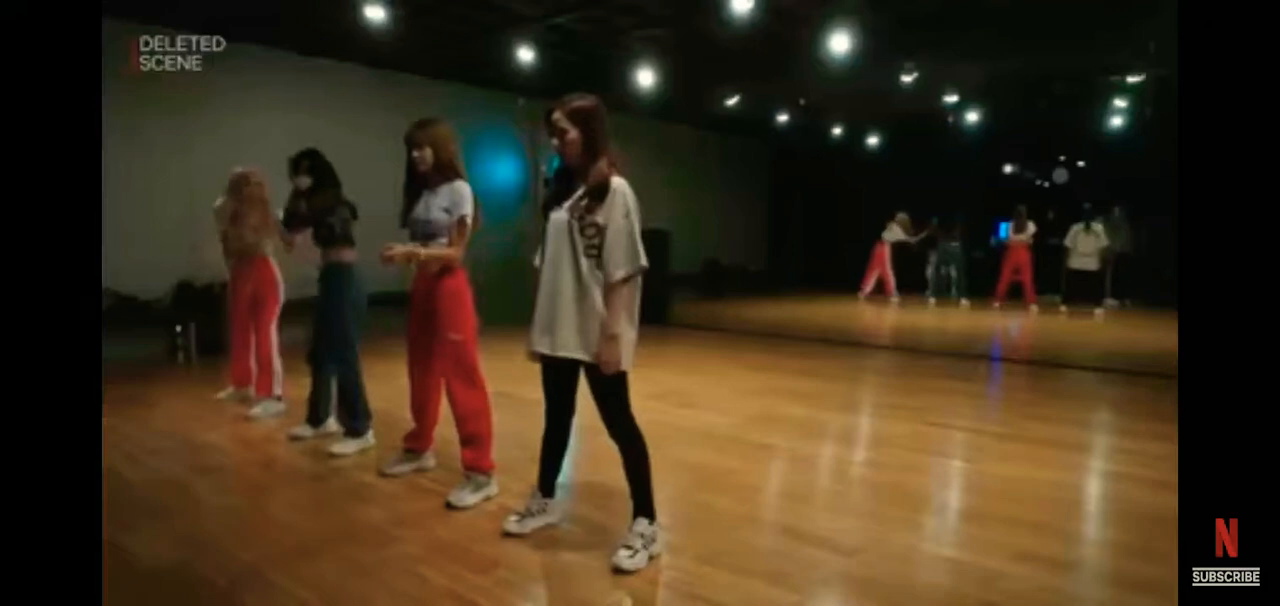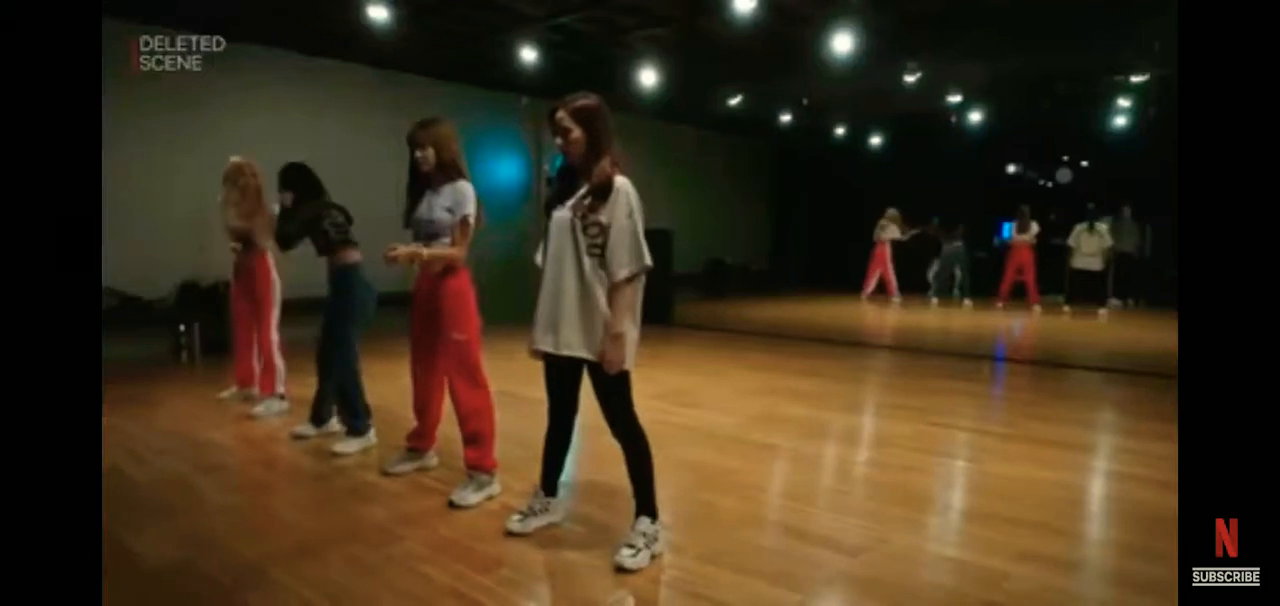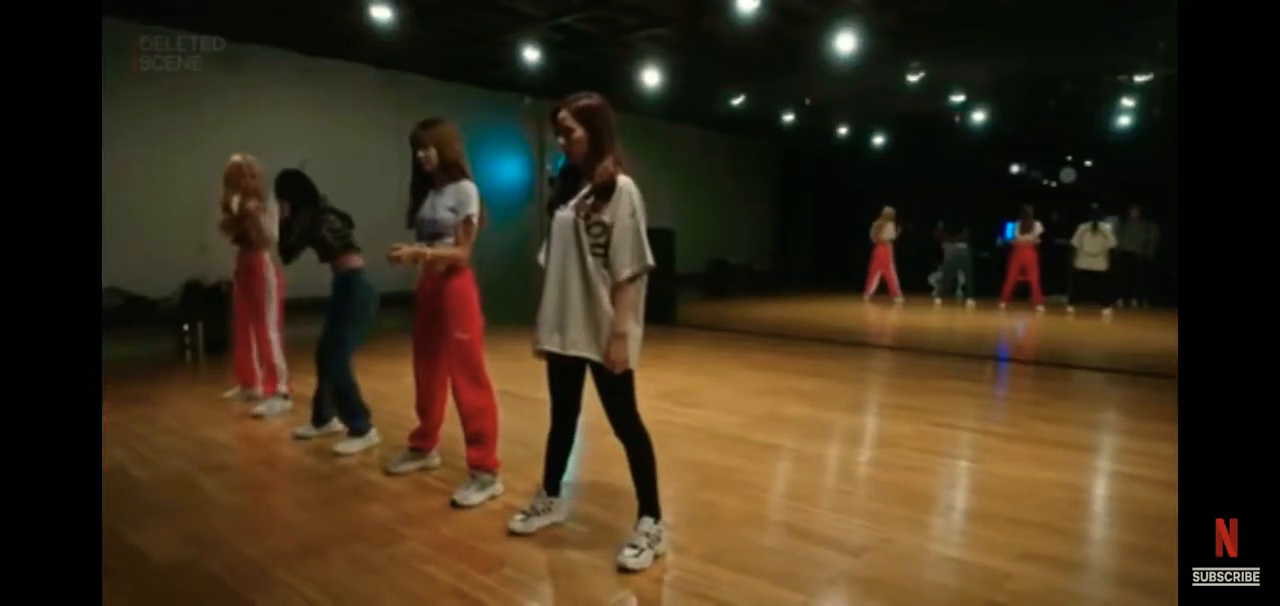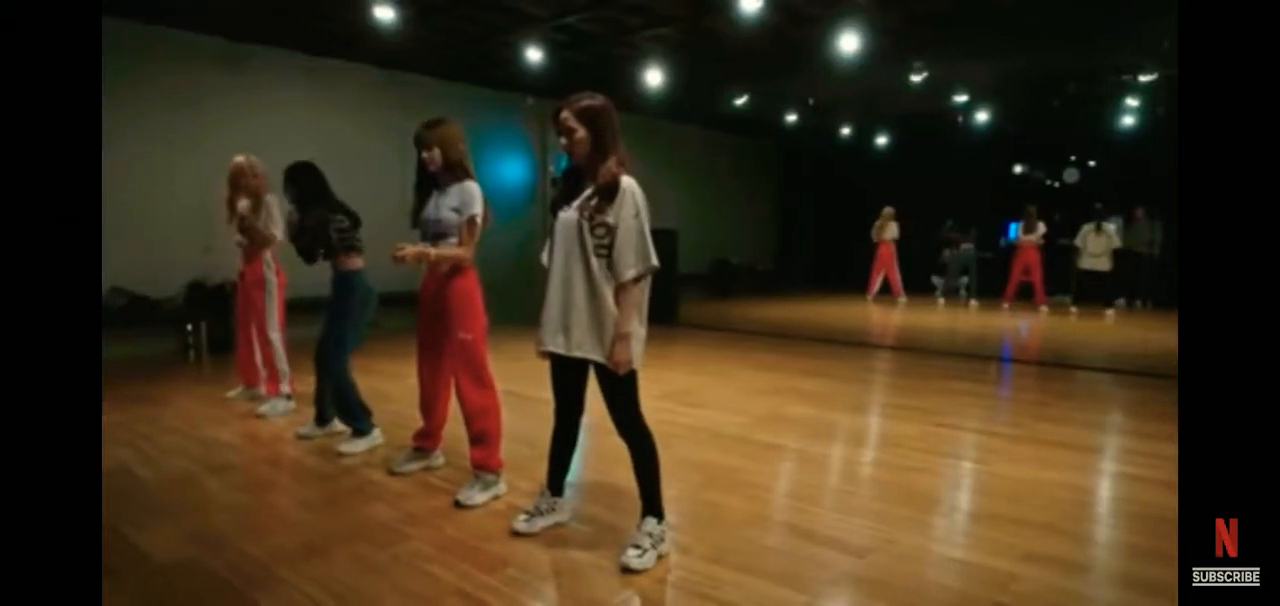
dt=0.2s
person 1, frame 1
left shoulder: (614, 190)
right shoulder: (563, 191)
left elbow: (623, 272)
right elbow: (549, 266)
left wrist: (612, 335)
right wrist: (539, 326)
left hip: (596, 334)
right hip: (558, 330)
left knee: (618, 423)
right knee: (556, 416)
left ankle: (645, 524)
right ankle: (545, 500)
person 1, frame 2
left shoulder: (617, 190)
right shoulder: (565, 191)
left elbow: (627, 272)
right elbow: (551, 265)
left wrist: (616, 334)
right wrist: (541, 325)
left hip: (599, 333)
right hip: (561, 330)
left knee: (621, 422)
right knee: (559, 415)
left ankle: (648, 523)
right ankle: (548, 499)
person 1, frame 3
left shoulder: (620, 189)
right shoulder: (568, 189)
left elbow: (629, 272)
right elbow: (554, 264)
left wrist: (620, 334)
right wrist: (543, 324)
left hip: (603, 332)
right hip: (564, 329)
left knee: (624, 422)
right knee: (562, 415)
left ankle: (651, 522)
right ankle: (551, 498)
person 1, frame 4
left shoulder: (624, 190)
right shoulder: (570, 190)
left elbow: (633, 272)
right elbow: (556, 265)
left wrist: (623, 334)
right wrist: (546, 324)
left hip: (606, 333)
right hip: (567, 330)
left knee: (628, 422)
right knee: (566, 415)
left ankle: (653, 523)
right ankle: (554, 499)
person 2, frame 1
left shoulder: (458, 190)
right shoulder: (420, 191)
left elbow: (455, 253)
right elbow: (419, 243)
left wrist: (414, 253)
right wrist: (402, 254)
left hip: (449, 287)
right hip: (422, 286)
left knee: (462, 379)
right knee: (422, 373)
left ankle: (480, 471)
right ankle: (419, 448)
person 2, frame 2
left shoulder: (460, 190)
right shoulder: (423, 192)
left elbow: (458, 253)
right elbow: (422, 243)
left wrist: (417, 253)
right wrist: (406, 254)
left hip: (452, 287)
right hip: (425, 286)
left knee: (465, 379)
right knee: (425, 373)
left ankle: (483, 471)
right ankle: (421, 447)
person 2, frame 3
left shoulder: (463, 190)
right shoulder: (427, 190)
left elbow: (462, 253)
right elbow: (427, 244)
left wrist: (420, 254)
right wrist: (410, 253)
left hip: (455, 287)
right hip: (428, 285)
left knee: (468, 378)
right knee: (427, 372)
left ankle: (485, 470)
right ankle: (424, 447)
person 2, frame 4
left shoulder: (467, 190)
right shoulder: (430, 191)
left elbow: (465, 253)
right elbow: (430, 244)
left wrist: (424, 253)
right wrist: (413, 254)
left hip: (459, 287)
right hip: (431, 286)
left knee: (472, 378)
right knee: (431, 372)
left ankle: (489, 471)
right ankle: (427, 447)
person 3, frame 1
left shoulder: (327, 196)
right shoulder: (322, 200)
left elbow: (292, 223)
right elbow: (295, 225)
left wrist: (300, 191)
left hip: (342, 280)
right hip: (333, 279)
left knee: (343, 356)
right knee: (319, 353)
left ankle: (360, 431)
right ankle: (320, 419)
person 3, frame 2
left shoulder: (313, 208)
right shoulder: (319, 208)
left elbow: (285, 241)
right elbow: (292, 237)
left wrist: (285, 209)
right wrist: (289, 210)
left hip: (351, 283)
right hip: (344, 282)
left knee: (342, 357)
right knee: (328, 354)
left ankle: (361, 430)
right ankle: (323, 419)
person 3, frame 3
left shoulder: (308, 216)
right shoulder: (319, 213)
left elbow: (287, 254)
left wrist: (284, 220)
right wrist: (288, 221)
left hip: (353, 288)
right hip: (348, 286)
left knee: (336, 361)
right knee: (327, 356)
left ankle: (363, 430)
right ankle: (325, 419)
person 3, frame 4
left shoulder: (318, 213)
right shoulder: (328, 209)
left elbow: (310, 255)
right elbow: (317, 251)
left wrist: (294, 228)
right wrist: (299, 226)
left hip: (352, 288)
right hip: (347, 286)
left knee: (334, 361)
right knee: (325, 356)
left ankle: (365, 430)
right ankle: (327, 419)
person 4, frame 1
left shoulder: (265, 213)
right shoulder: (224, 209)
right elbow: (227, 240)
left hip: (264, 273)
right hip: (240, 273)
left knee: (265, 334)
right knee: (239, 330)
left ankle: (272, 396)
right ankle: (243, 384)
person 4, frame 2
left shoulder: (263, 206)
right shoulder: (229, 205)
left elbow: (271, 236)
right elbow: (232, 235)
right wrist: (234, 244)
left hip: (263, 269)
right hip: (241, 269)
left knee: (266, 332)
right knee: (242, 330)
left ankle: (276, 395)
right ankle: (246, 384)
person 4, frame 3
left shoulder: (265, 204)
right shoulder: (234, 204)
left elbow: (267, 241)
right elbow: (230, 233)
left wrist: (254, 216)
left hip: (263, 269)
right hip: (243, 268)
left knee: (267, 332)
right knee: (242, 329)
left ankle: (279, 395)
right ankle: (249, 384)
person 4, frame 4
left shoulder: (267, 201)
right shoulder: (241, 203)
left elbow: (272, 239)
right elbow: (239, 236)
left wrist: (249, 220)
right wrist: (239, 220)
left hip: (265, 270)
right hip: (247, 268)
left knee: (269, 331)
right knee: (245, 329)
left ankle: (282, 394)
right ankle: (253, 383)
